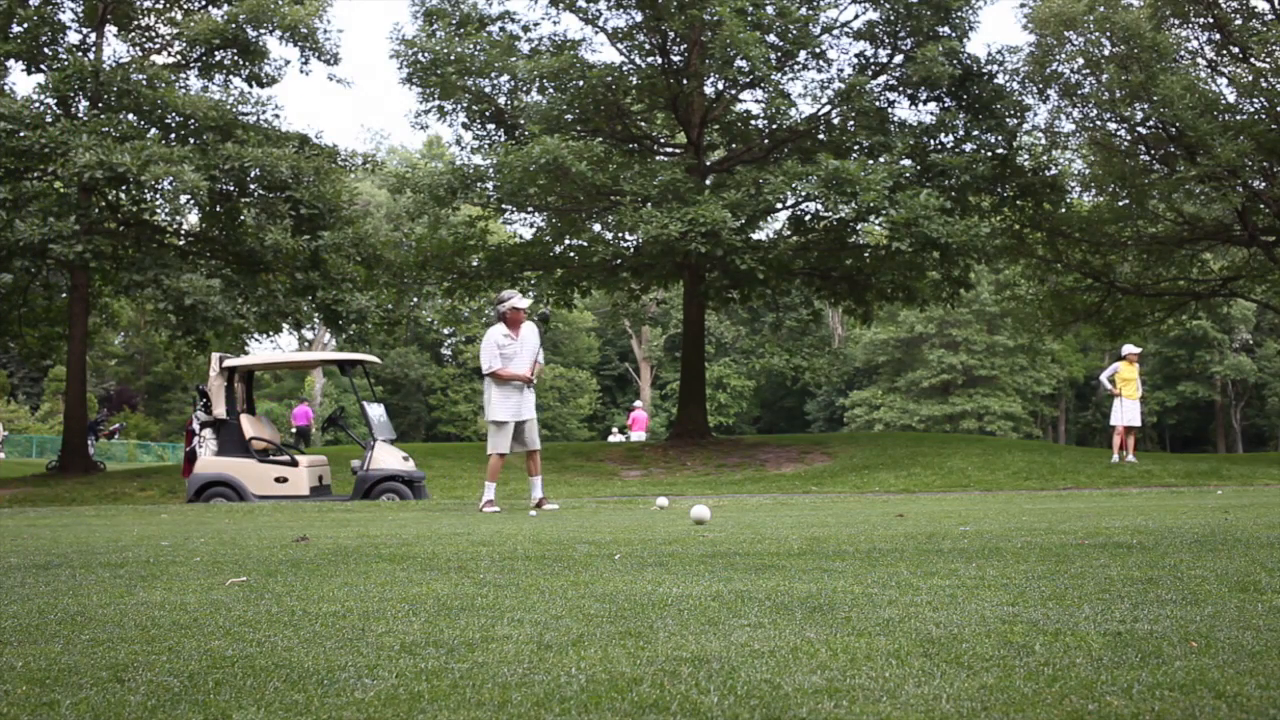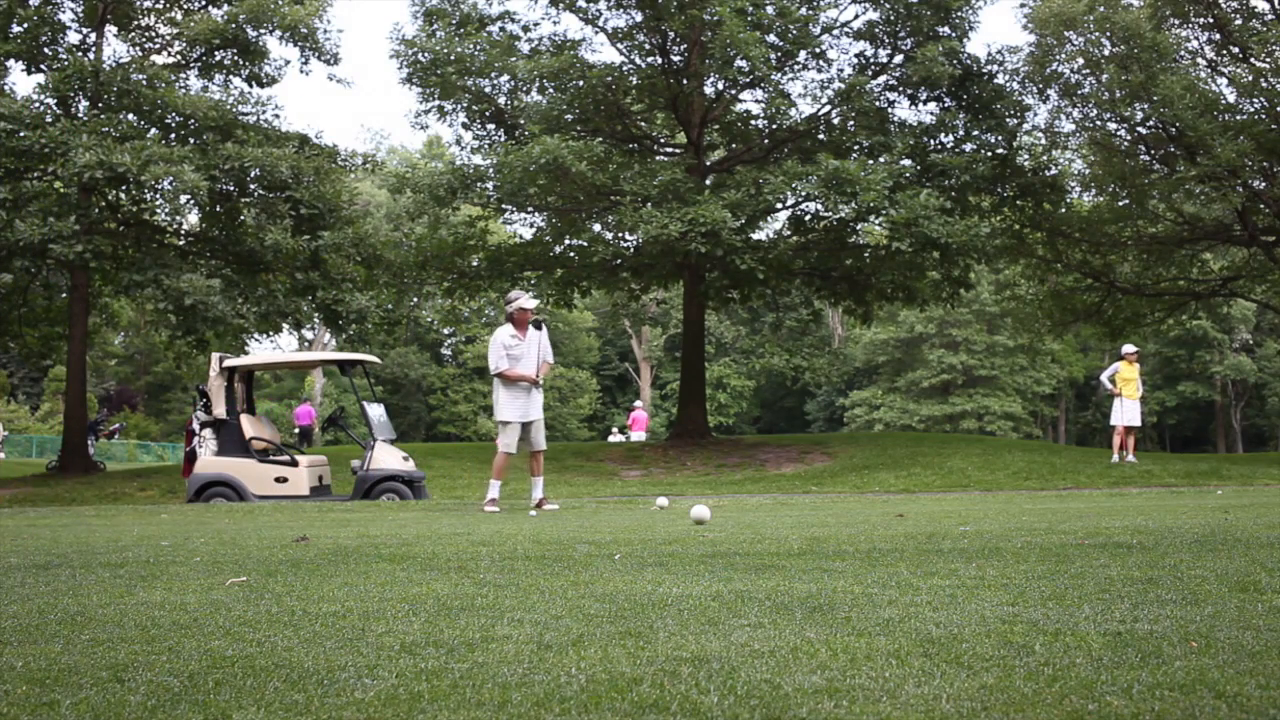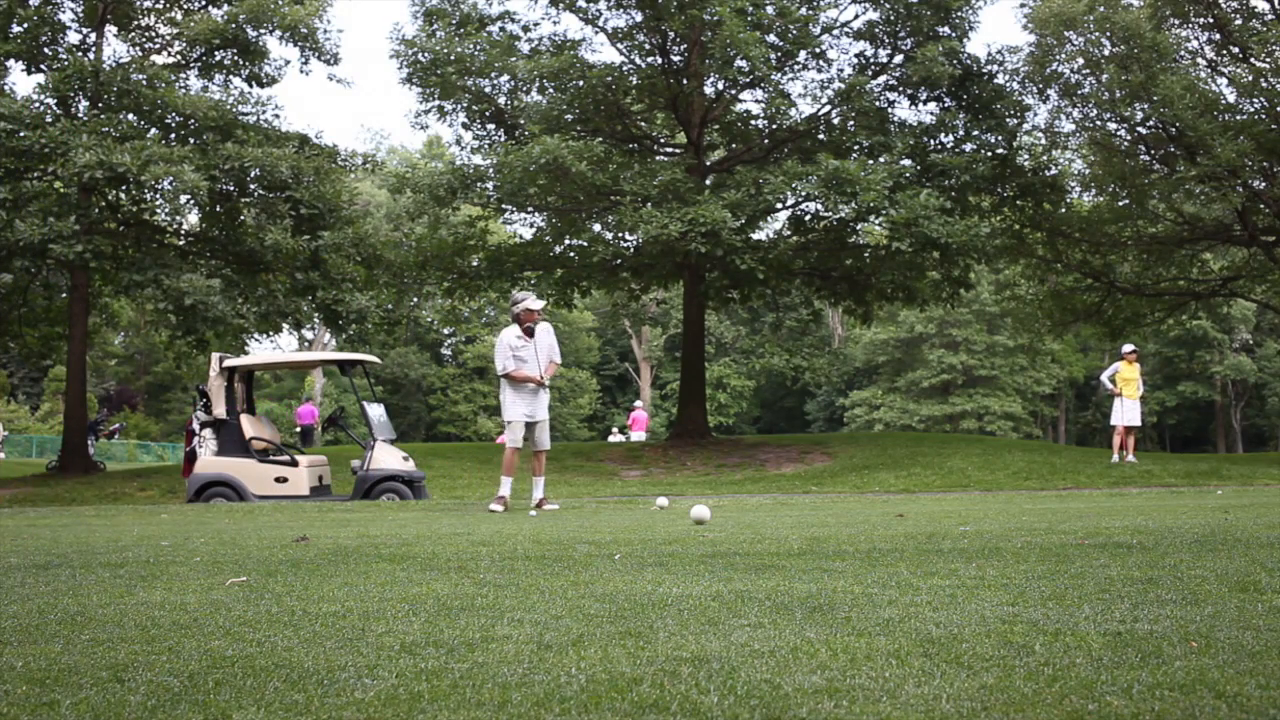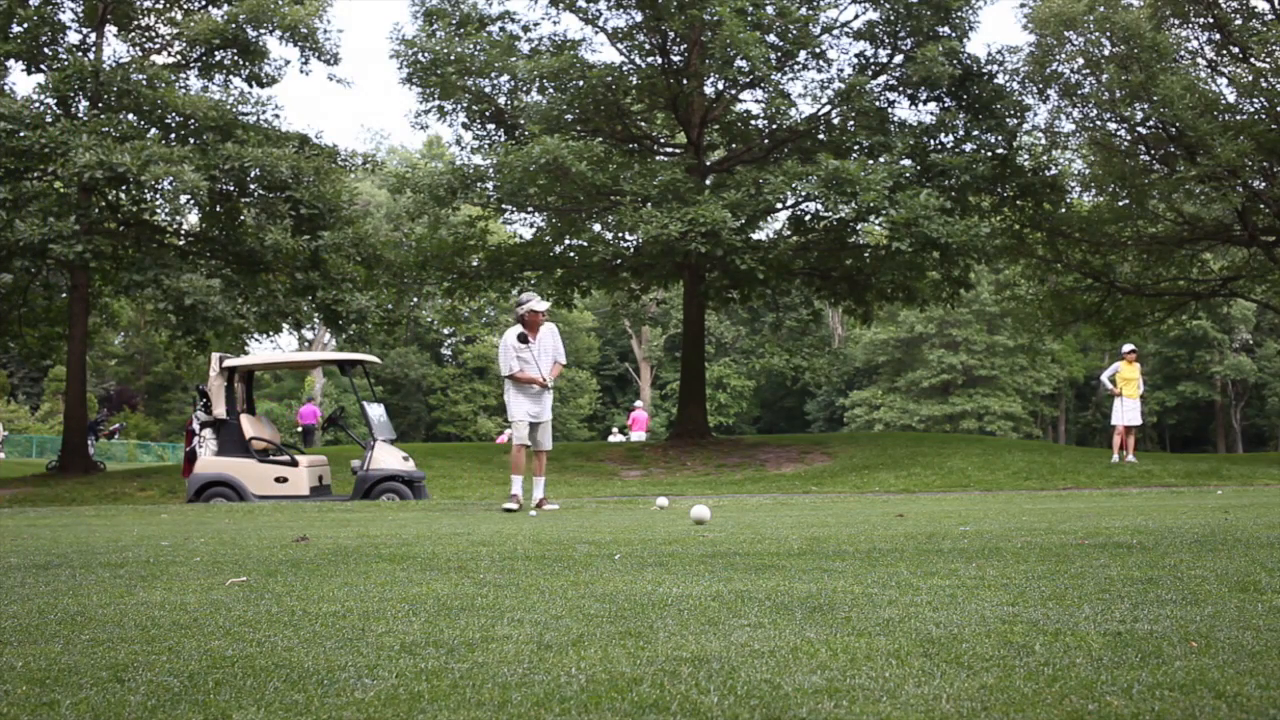
dt=0.1s
person 1, frame 1
left shoulder: (531, 329)
right shoulder: (493, 335)
left elbow: (538, 358)
right elbow: (492, 370)
left wrist: (532, 374)
right wrist: (519, 377)
left hip: (525, 400)
right hip: (501, 402)
left knee: (533, 448)
right knee: (499, 451)
left ankle: (537, 497)
right ankle: (488, 498)
person 1, frame 2
left shoulder: (539, 329)
right shoulder: (500, 336)
left elbow: (547, 359)
right elbow: (499, 371)
left wrist: (540, 375)
right wrist: (525, 377)
left hip: (533, 400)
right hip: (509, 401)
left knee: (537, 449)
right knee: (506, 449)
left ankle: (538, 496)
right ankle: (492, 497)
person 1, frame 3
left shoulder: (546, 329)
right shoulder: (506, 336)
left elbow: (555, 359)
right elbow: (506, 371)
left wrist: (546, 376)
right wrist: (531, 378)
left hip: (539, 399)
right hip: (516, 400)
left knee: (541, 448)
right knee: (513, 445)
left ankle: (538, 496)
right ankle: (503, 494)
person 1, frame 4
left shoulder: (551, 330)
right shoulder: (510, 337)
left elbow: (560, 360)
right elbow: (510, 372)
left wrist: (550, 378)
right wrist: (535, 380)
left hip: (543, 399)
right hip: (519, 398)
left knee: (542, 448)
right knee: (520, 443)
left ankle: (538, 496)
right ankle: (515, 493)
